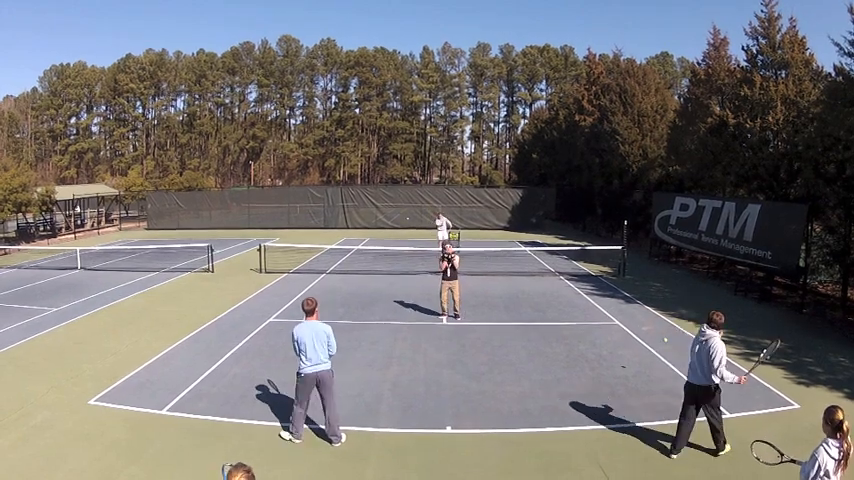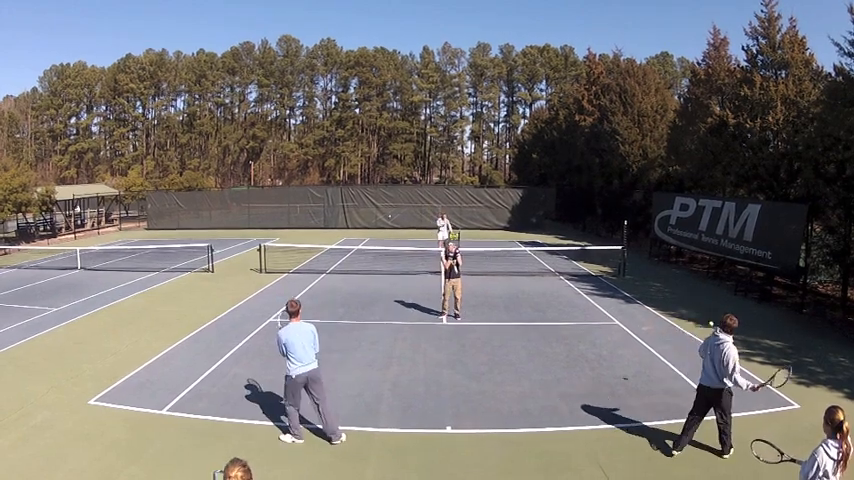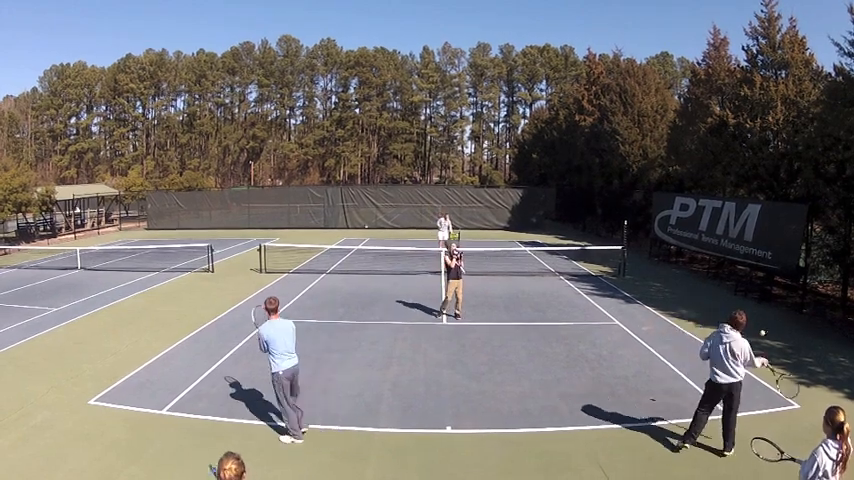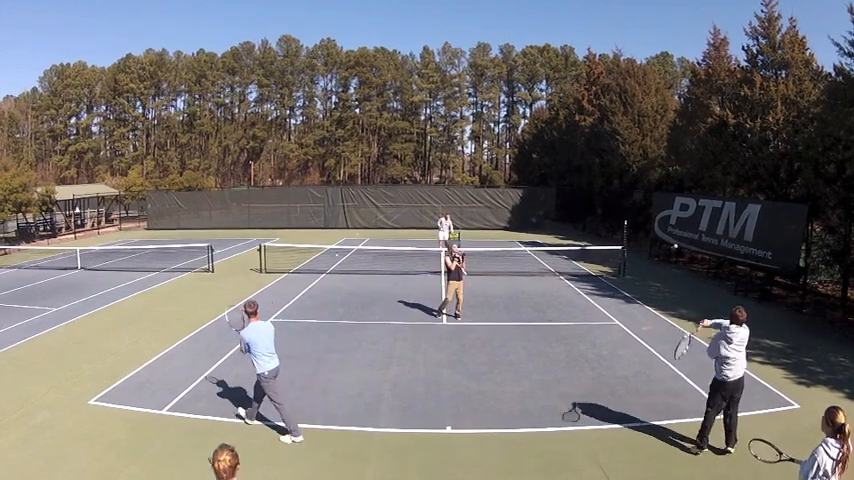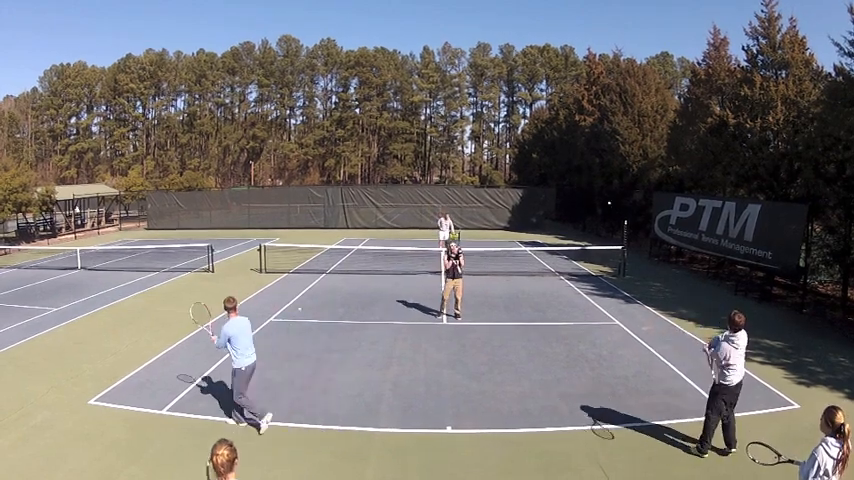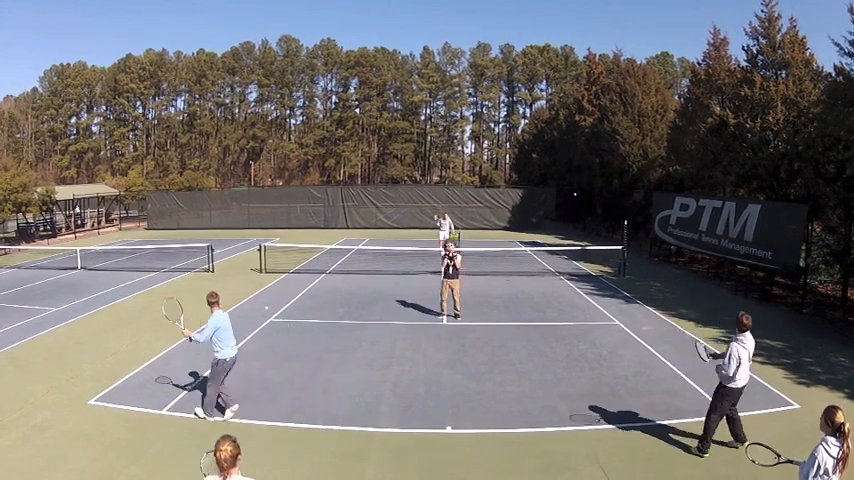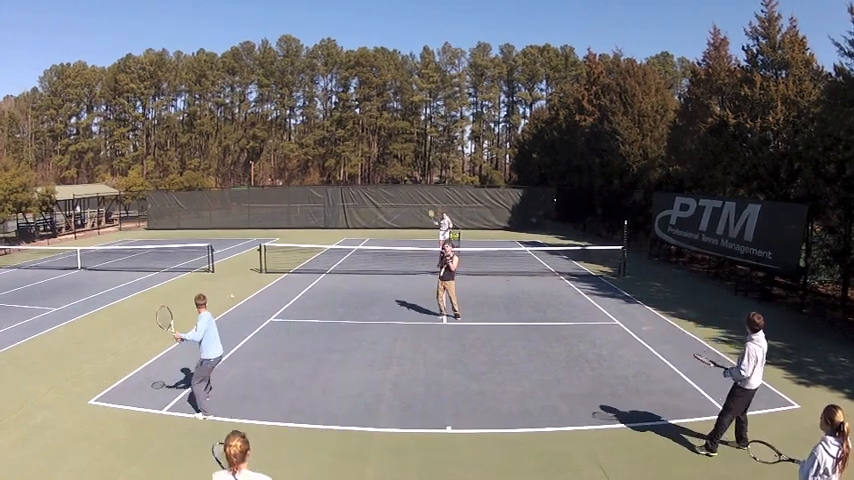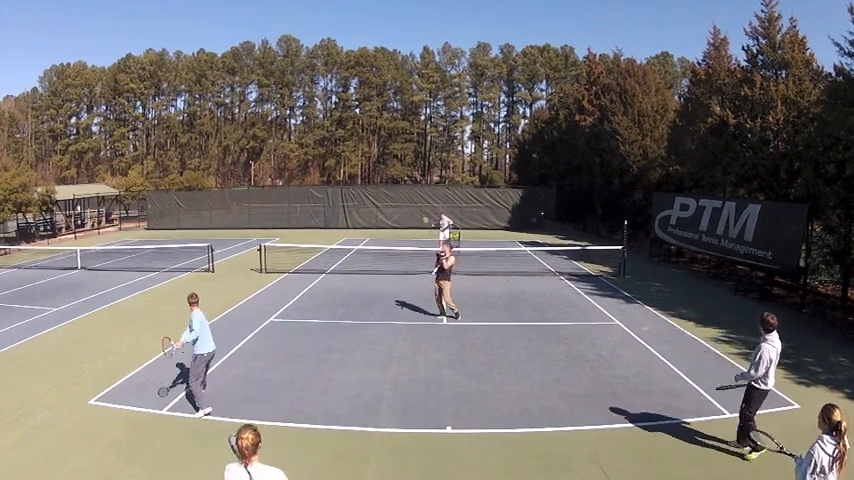
dt=0.2s
person 1, frame 1
left shoulder: (698, 338)
right shoulder: (718, 344)
right elbow: (719, 371)
right wrist: (736, 379)
left hip: (692, 384)
right hip: (708, 387)
left knee: (686, 418)
right knee: (715, 419)
left ankle: (675, 449)
right ankle: (721, 446)
person 1, frame 2
left shoulder: (710, 339)
right shoulder: (730, 350)
left elbow: (702, 353)
right elbow: (733, 376)
right wrist: (750, 386)
left hip: (704, 387)
right hip: (721, 390)
left knee: (694, 417)
right knee: (724, 421)
left ankle: (677, 446)
right ankle: (726, 449)
person 1, frame 3
left shoulder: (714, 337)
right shoulder: (742, 343)
left elbow: (703, 355)
right elbow: (751, 362)
right wrist: (762, 361)
left hip: (716, 383)
right hip: (734, 384)
left knee: (702, 411)
right knee: (730, 417)
left ankle: (687, 439)
right ankle: (728, 447)
person 1, frame 4
left shoulder: (718, 339)
right shoulder: (745, 331)
left elbow: (711, 354)
right elbow: (726, 324)
right wrist: (711, 322)
left hip: (722, 381)
right hip: (738, 379)
left knee: (711, 412)
right knee: (731, 413)
left ankle: (701, 444)
right ankle: (730, 444)
person 1, frame 5
left shoulder: (724, 347)
right shoulder: (743, 336)
left elbow: (714, 363)
right elbow: (723, 336)
left wrist: (711, 352)
right wrist: (710, 344)
left hip: (724, 384)
right hip: (737, 382)
left knee: (712, 416)
right knee: (728, 413)
left ankle: (703, 448)
right ankle: (731, 445)
person 1, frame 6
left shoulder: (734, 346)
right shoulder: (749, 340)
left elbow: (726, 372)
left wrist: (718, 368)
right wrist: (720, 355)
left hip: (730, 385)
right hip: (741, 383)
left knee: (713, 415)
right knee: (730, 410)
left ankle: (703, 448)
right ankle: (740, 438)
person 1, frame 7
left shoulder: (751, 346)
right shoulder: (761, 341)
left elbow: (743, 373)
left wrist: (728, 372)
right wrist: (733, 369)
left hip: (744, 386)
right hip: (753, 384)
left knee: (726, 414)
right knee: (740, 412)
left ankle: (711, 446)
right ankle: (742, 441)
person 1, frame 8
left shoulder: (765, 348)
right shoulder: (774, 341)
left elbow: (756, 373)
left wrist: (741, 376)
right wrist: (745, 375)
left hip: (758, 386)
right hip: (762, 384)
left knee: (746, 416)
right knee: (746, 413)
left ankle: (756, 447)
right ankle: (743, 441)
person 2, frame 1
left shoulder: (297, 330)
right shoulder: (326, 328)
left elbow: (296, 351)
right elbow: (332, 351)
left hip: (305, 373)
right hip: (324, 371)
left knee: (300, 405)
right knee: (330, 405)
left ankle: (295, 434)
right ankle: (335, 437)
person 2, frame 2
left shoulder: (282, 333)
right shoulder: (310, 328)
left elbow: (283, 353)
right elbow: (316, 349)
left hip: (295, 374)
right hip: (313, 370)
left knee: (291, 405)
right knee: (321, 403)
left ankle: (295, 435)
right ankle: (335, 435)
person 2, frame 3
left shoulder: (263, 330)
right shoulder: (289, 324)
left elbow: (263, 349)
left hip: (279, 371)
right hip: (294, 365)
left knee: (285, 404)
right knee: (293, 398)
left ankle: (295, 435)
right ankle: (300, 425)
person 2, frame 4
left shoulder: (245, 333)
right shoulder: (269, 326)
left elbow: (245, 350)
left hip: (265, 371)
right hip: (275, 365)
left knee: (278, 402)
right knee: (258, 392)
left ankle: (295, 433)
right ankle: (250, 416)
person 2, frame 5
left shoulder: (226, 328)
right shoulder: (246, 321)
left elbow: (219, 346)
left wrist: (215, 340)
right wrist: (220, 340)
left hip: (241, 366)
right hip: (252, 362)
left knee: (239, 397)
right knee: (238, 392)
left ankle: (262, 417)
right ankle: (238, 418)
person 2, frame 6
left shoulder: (215, 318)
right shoulder: (223, 314)
left elbow: (203, 338)
right elbow: (209, 333)
left wrist: (190, 334)
right wrist: (194, 335)
left hip: (223, 358)
right hip: (232, 355)
left knee: (212, 385)
right knee: (218, 383)
left ankle: (207, 413)
right ankle: (231, 404)
person 2, frame 7
left shoulder: (204, 317)
right shoulder: (206, 316)
left elbow: (197, 337)
right elbow: (195, 332)
left wrist: (182, 335)
right wrist: (182, 336)
left hip: (208, 357)
right hip: (217, 354)
left knee: (196, 383)
right knee: (204, 378)
left ankle: (204, 412)
right ankle: (206, 394)
person 2, frame 8
left shoulder: (195, 315)
right shoulder: (200, 315)
left elbow: (195, 333)
right elbow: (189, 331)
left wrist: (182, 341)
right wrist: (180, 341)
left hip: (201, 353)
right hip: (211, 350)
left knee: (194, 381)
right knee: (202, 373)
left ankle: (203, 407)
right ankle: (202, 389)
